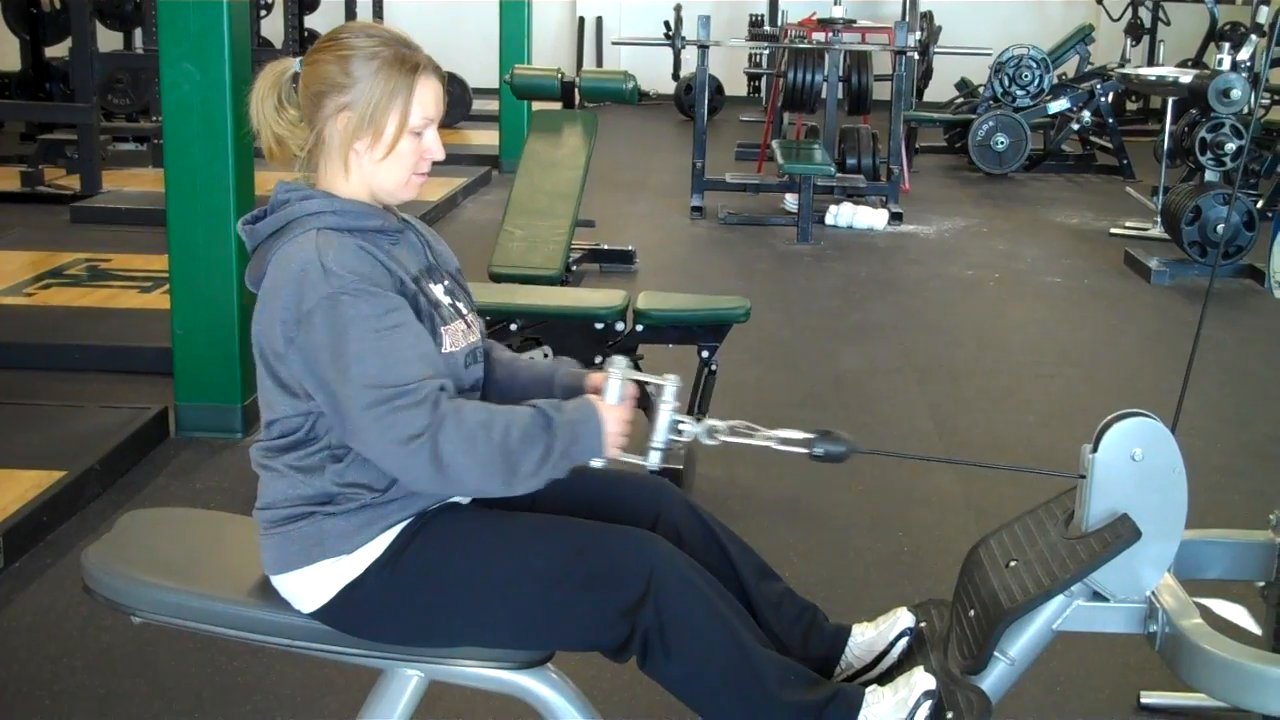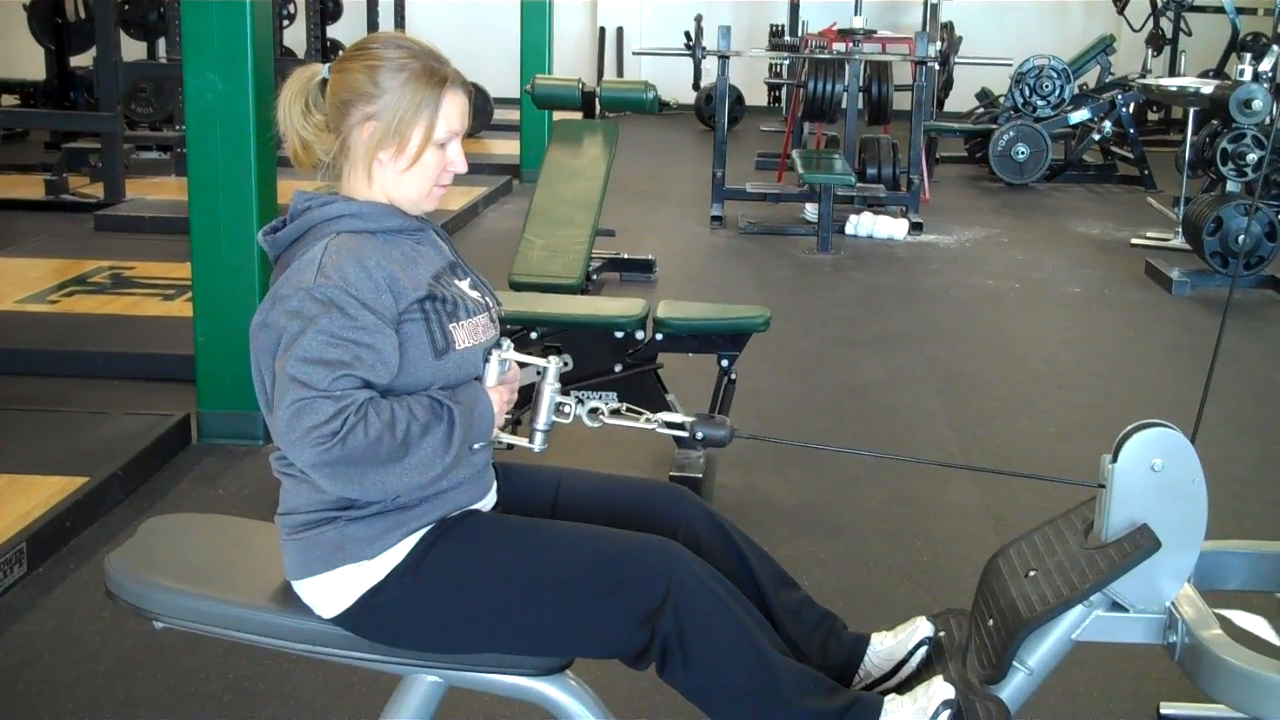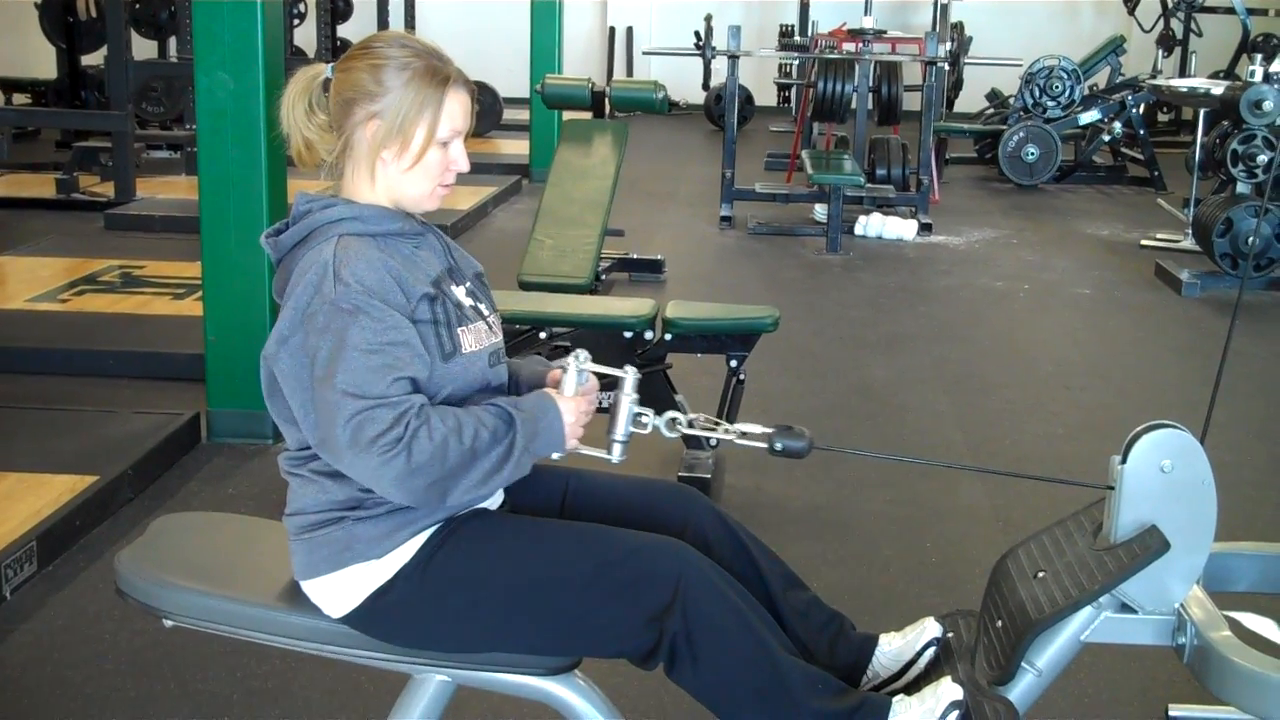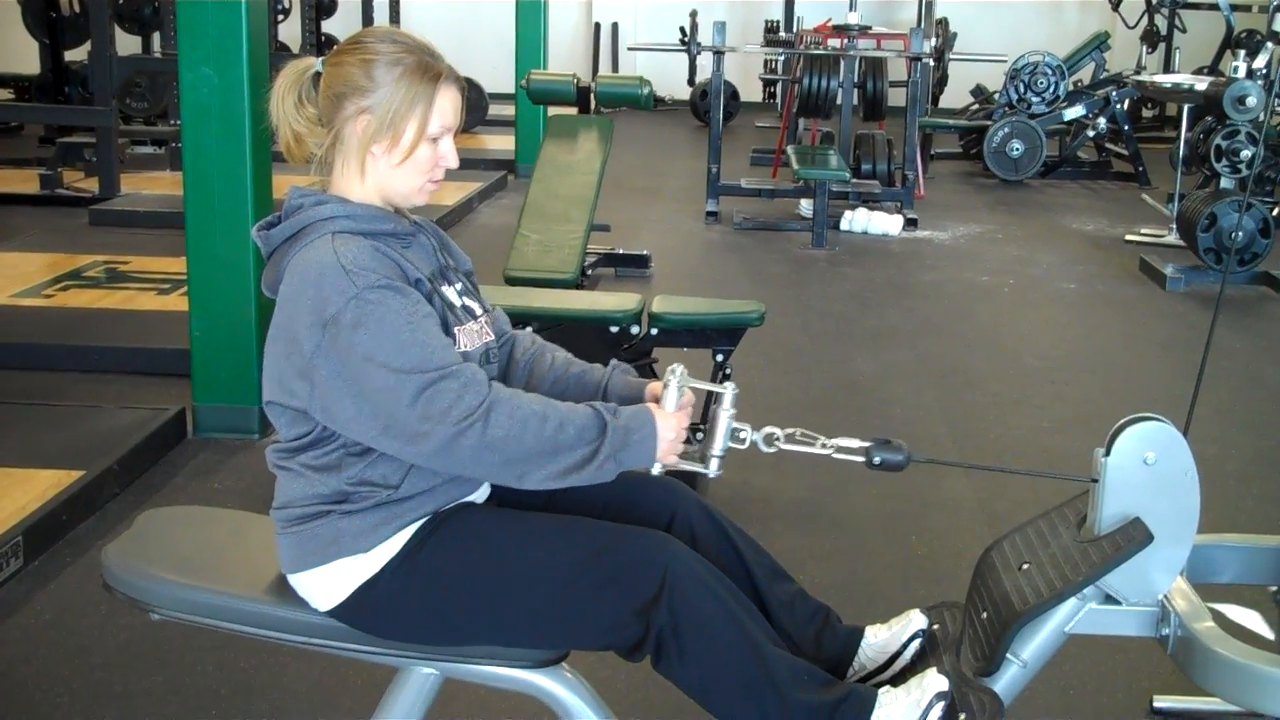
dt=1s
person 1, frame 1
left shoulder: (393, 233)
right shoulder: (326, 270)
left elbow: (462, 367)
right elbow: (422, 437)
left wrist: (571, 385)
right wrist: (579, 425)
left hip: (425, 496)
right hip: (360, 551)
left knee: (649, 505)
right knee: (637, 571)
left ankle: (819, 649)
person 1, frame 2
left shoulder: (405, 237)
right shoulder: (336, 273)
right elbow: (325, 437)
left wrist: (498, 379)
right wrist: (473, 412)
left hip: (454, 495)
right hip: (381, 556)
left knee: (669, 511)
right knee: (659, 578)
left ankle: (836, 656)
person 1, frame 3
left shoulder: (407, 239)
right shoulder: (345, 278)
right elbow: (392, 451)
left wrist: (536, 382)
right wrist: (542, 423)
left hip: (462, 500)
right hip: (390, 557)
left knee: (676, 511)
right knee: (667, 579)
left ankle: (847, 658)
person 1, frame 4
left shoulder: (404, 236)
right shoulder: (341, 277)
left elbow: (503, 353)
right elbow: (472, 421)
left wrist: (626, 393)
right wrist: (632, 432)
left hip: (445, 490)
right hip: (378, 551)
left knee: (664, 505)
right knee: (653, 571)
left ankle: (833, 649)
